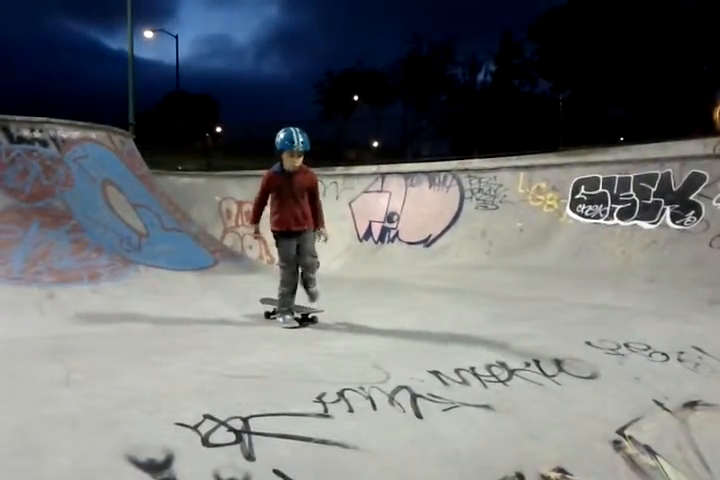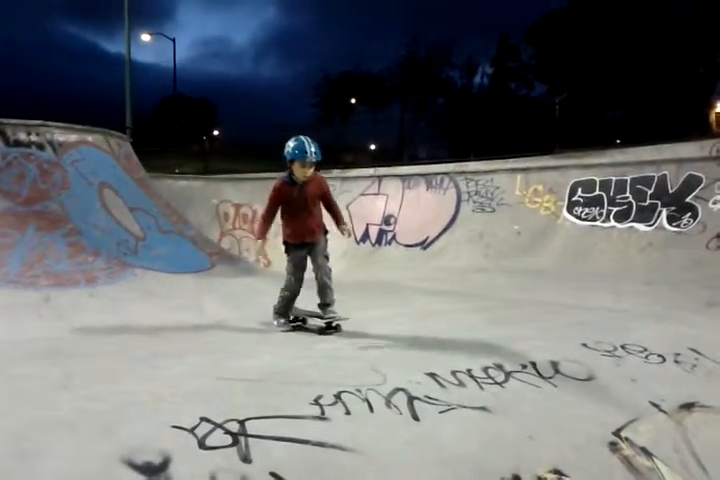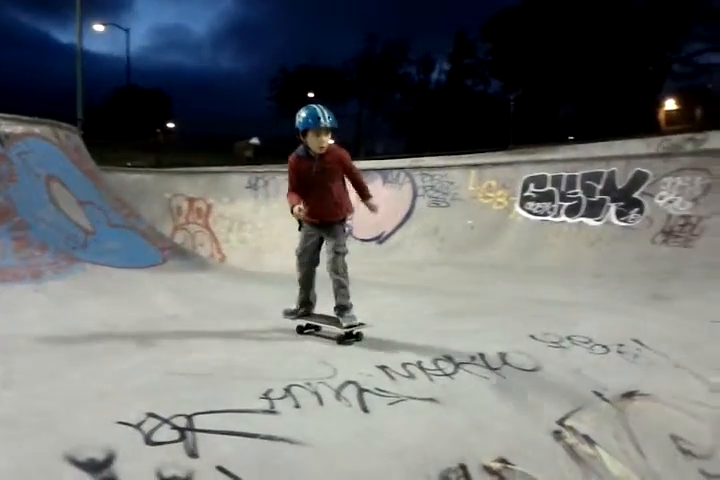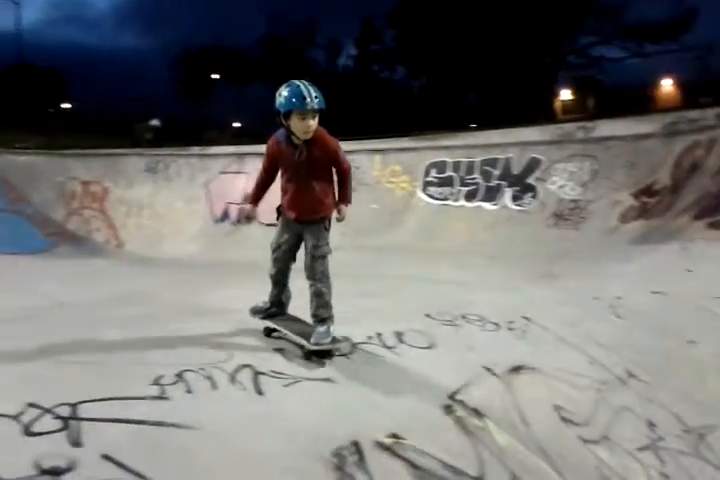
dt=0.5s
person 1, frame 1
left shoulder: (309, 176)
right shoulder: (271, 176)
left elbow: (314, 201)
right elbow: (260, 200)
left wrist: (320, 225)
right wrist: (255, 222)
left hip: (306, 228)
right hip: (282, 230)
left knee: (309, 262)
right knee: (288, 270)
left ankle: (309, 284)
right ankle: (285, 311)
person 1, frame 2
left shoulder: (319, 182)
right shoulder: (281, 187)
left elbow: (329, 203)
right elbow: (269, 213)
left wrist: (341, 223)
right wrist: (261, 236)
left hip: (317, 236)
right hip: (294, 240)
left knee: (323, 270)
right knee: (294, 279)
left ankle: (327, 306)
right ankle: (281, 313)
person 1, frame 3
left shoulder: (339, 155)
right shoulder: (296, 161)
left elbow: (355, 177)
right elbow: (293, 190)
left wrist: (367, 198)
right wrist: (295, 206)
left hip: (336, 220)
right hip: (311, 221)
left knee: (337, 266)
right knee: (304, 264)
left ankle: (345, 310)
right ankle: (305, 305)
person 1, frame 4
left shoulder: (326, 143)
right shoulder: (276, 145)
left elbow: (344, 170)
right elbow: (267, 175)
left wrist: (343, 202)
right wrist: (253, 202)
left hip: (318, 216)
right hip: (289, 215)
left knee: (316, 270)
right knee: (279, 261)
left ankle: (323, 321)
right ankle: (277, 303)
